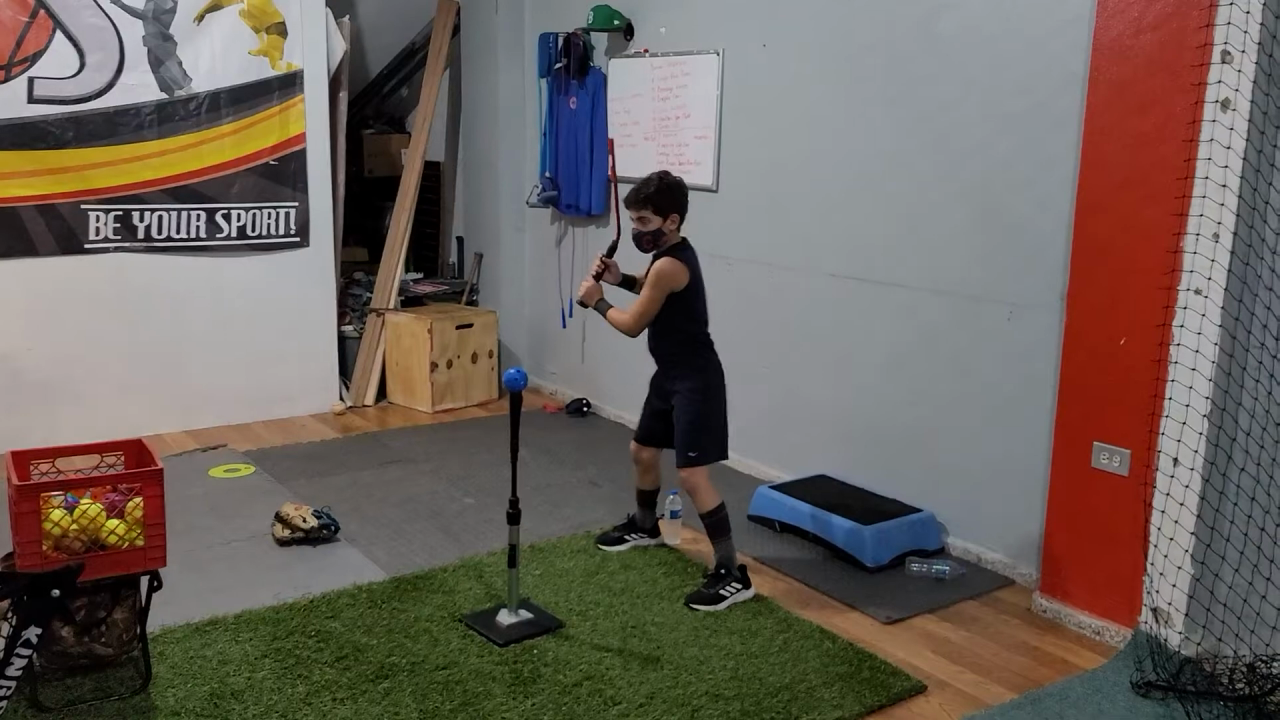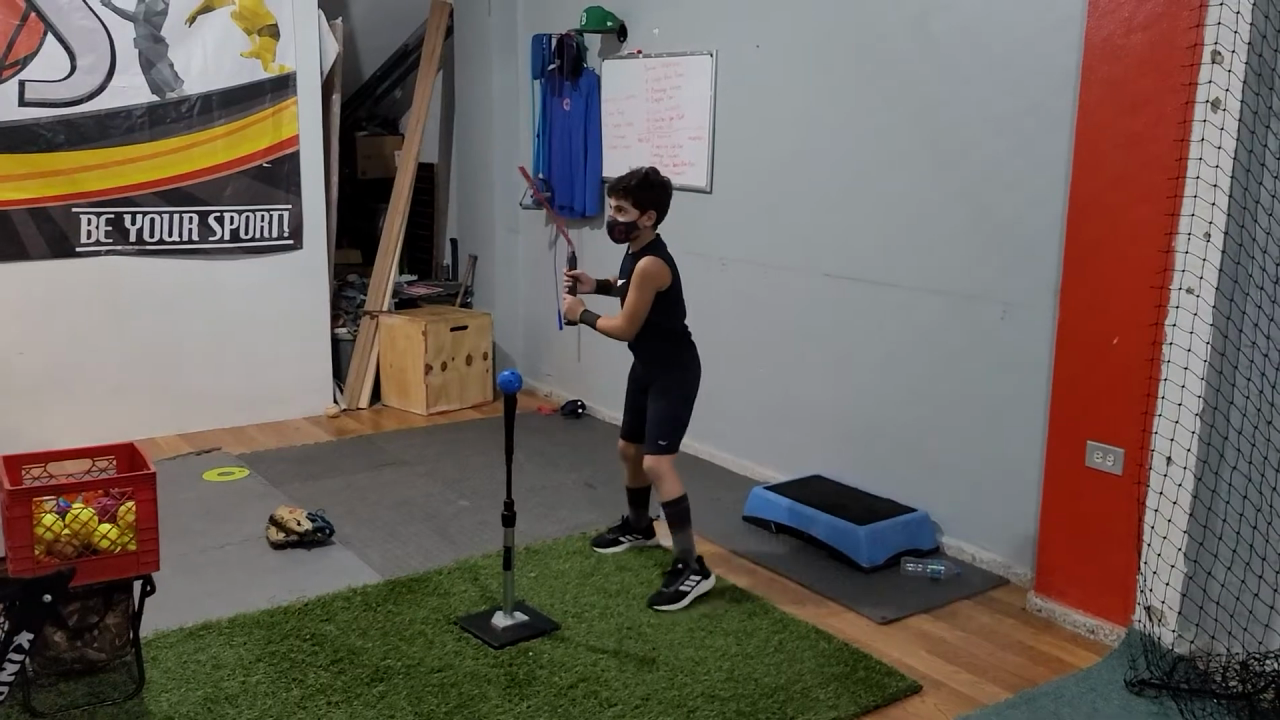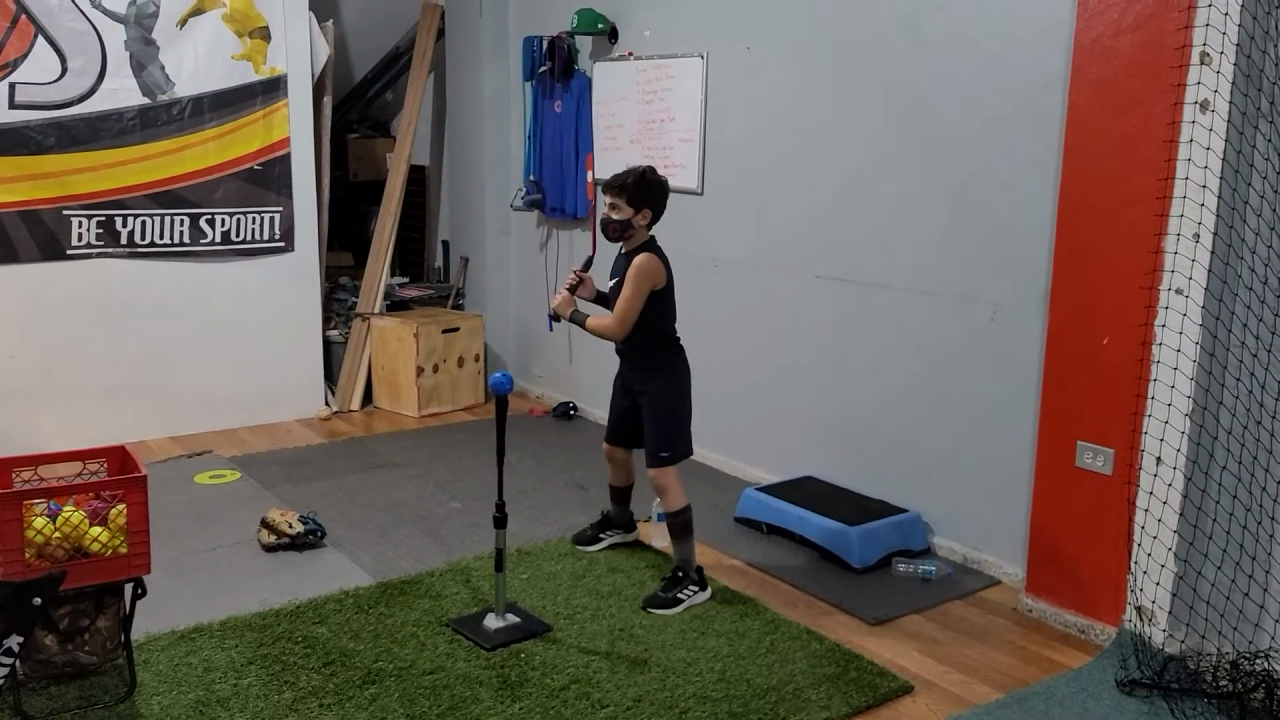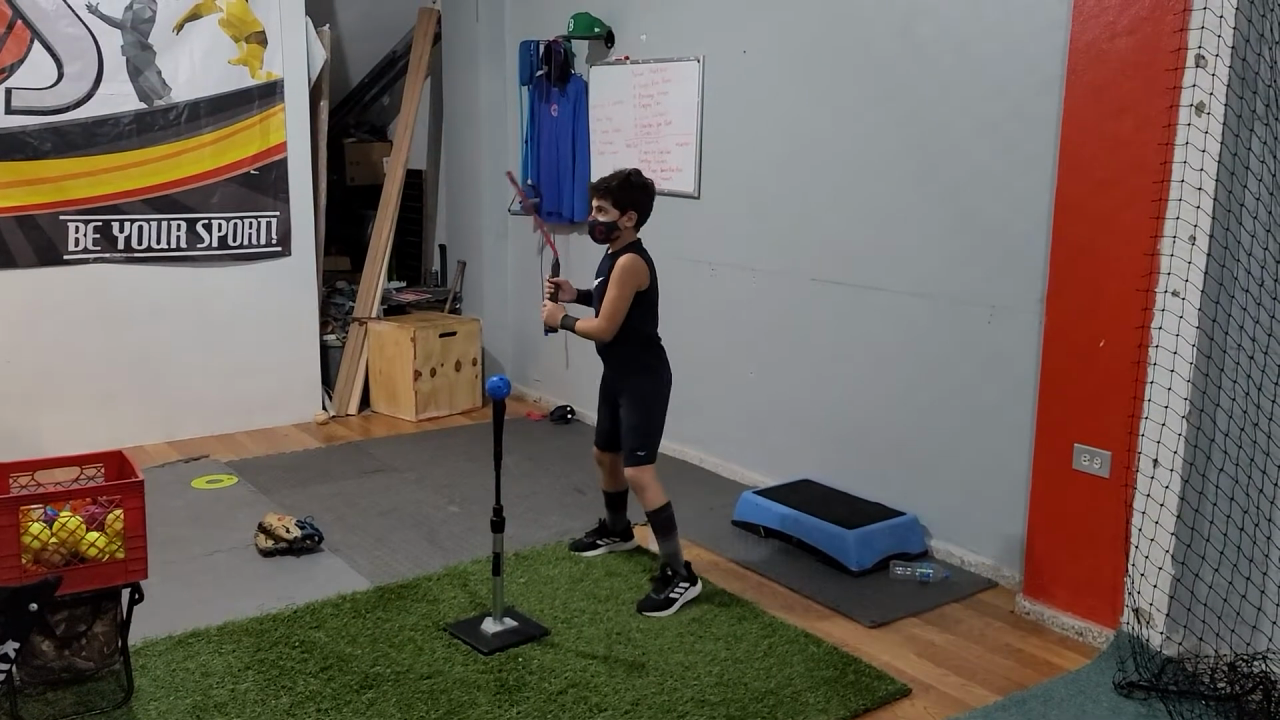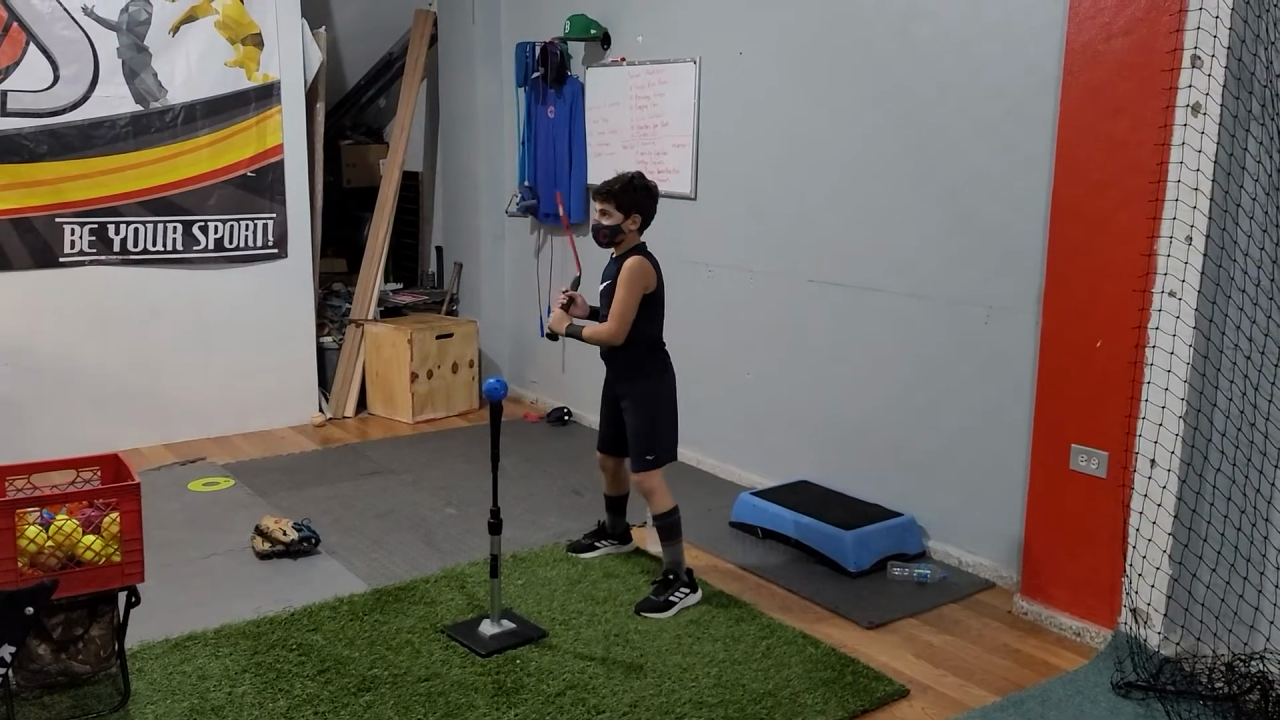
dt=0.4s
person 1, frame 1
left shoulder: (669, 265)
right shoulder: (673, 253)
left elbow: (633, 324)
right elbow: (650, 286)
left wrist: (597, 301)
right wrist: (619, 277)
left hip: (695, 379)
right hip: (671, 374)
left knee: (692, 475)
right knee: (642, 450)
left ankle: (732, 574)
right ankle: (644, 526)
person 1, frame 2
left shoulder: (650, 263)
right shoulder: (638, 251)
left elbow: (624, 328)
left wrist: (581, 314)
right wrist: (596, 286)
left hip: (673, 370)
right hip: (648, 365)
left knee: (656, 463)
right knee: (629, 448)
left ankle: (690, 566)
right ankle: (638, 526)
person 1, frame 3
left shoulder: (646, 261)
right shoulder: (627, 253)
left elbow: (616, 328)
left wrist: (571, 311)
right wrist: (596, 294)
left hip: (662, 377)
right hip: (632, 371)
left knee: (662, 474)
right knee: (615, 449)
left ankle: (690, 577)
right ankle: (619, 522)
person 1, frame 4
left shoulder: (630, 262)
right shoulder: (613, 254)
left elbow: (604, 328)
left wrist: (561, 318)
right wrist: (575, 294)
left hip: (644, 377)
right hip: (617, 373)
left knee: (638, 473)
right knee: (605, 455)
left ankle: (680, 574)
right ankle: (616, 530)
person 1, frame 5
left shoulder: (636, 264)
right shoulder: (619, 260)
left elbow: (615, 334)
left wrist: (568, 328)
right wrist: (588, 311)
left hip: (647, 382)
right hip: (620, 379)
left knee: (647, 478)
right knee: (610, 460)
left ankle: (681, 579)
right ankle: (615, 533)
